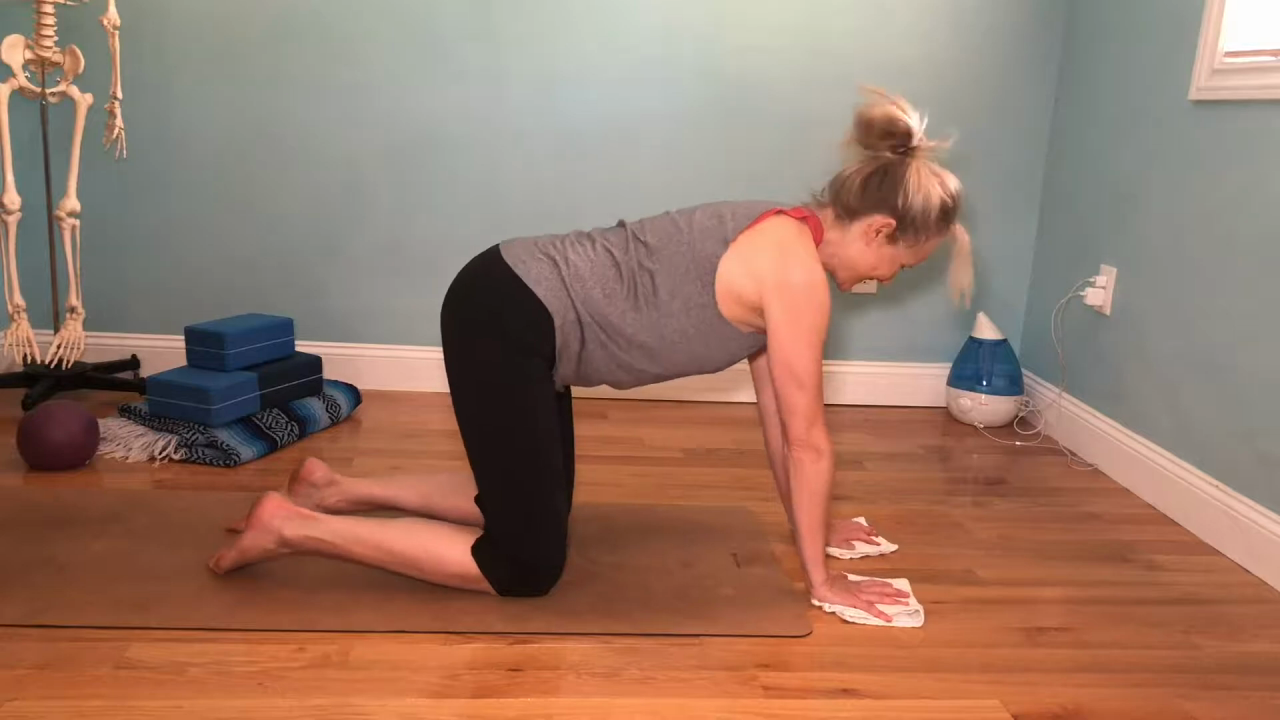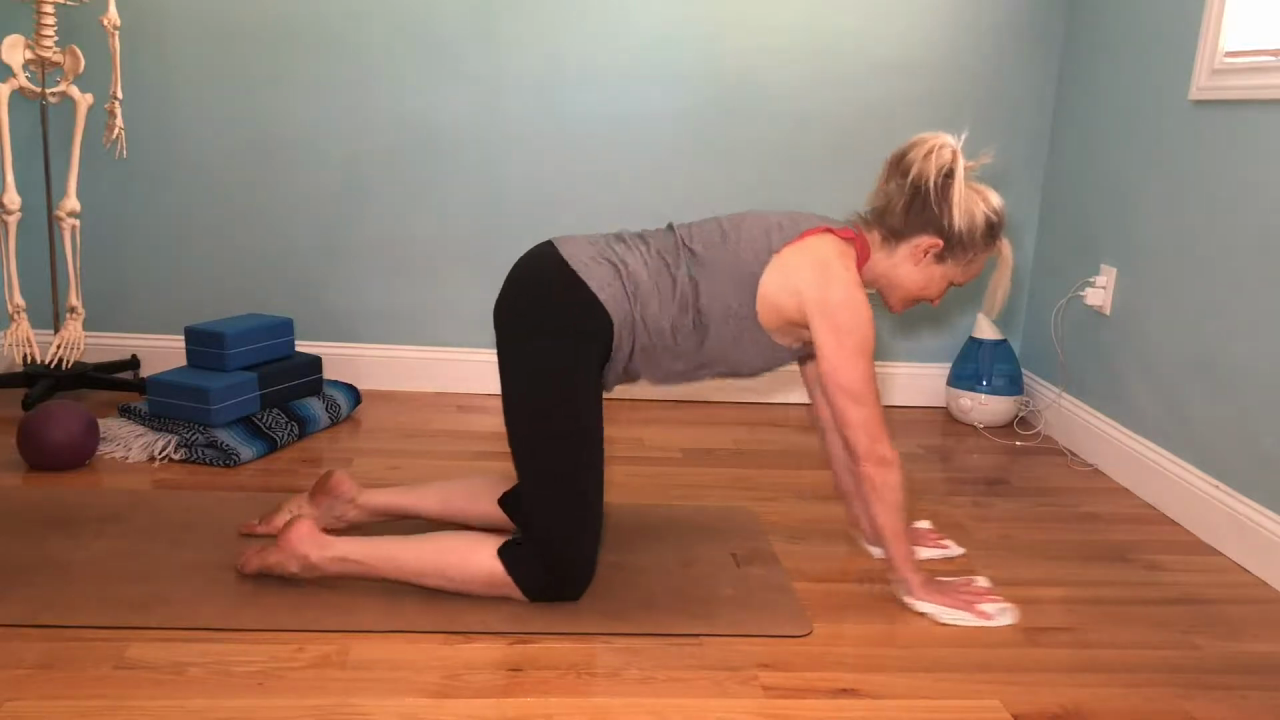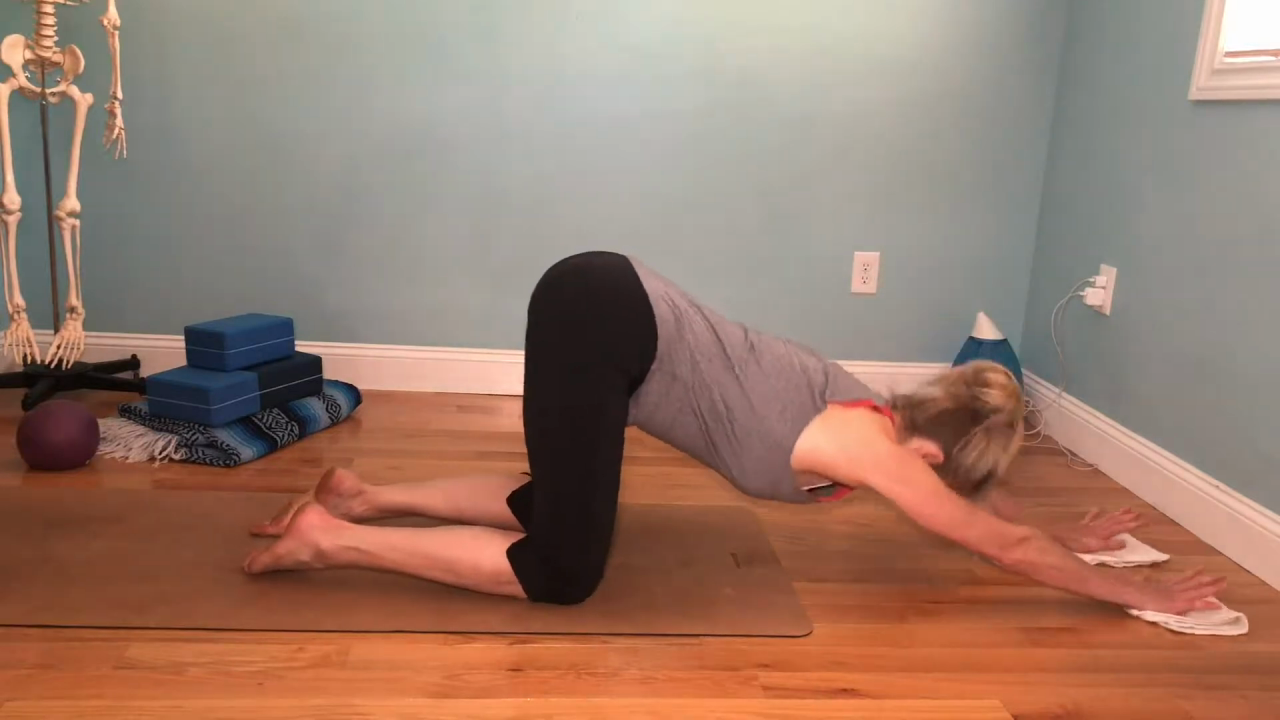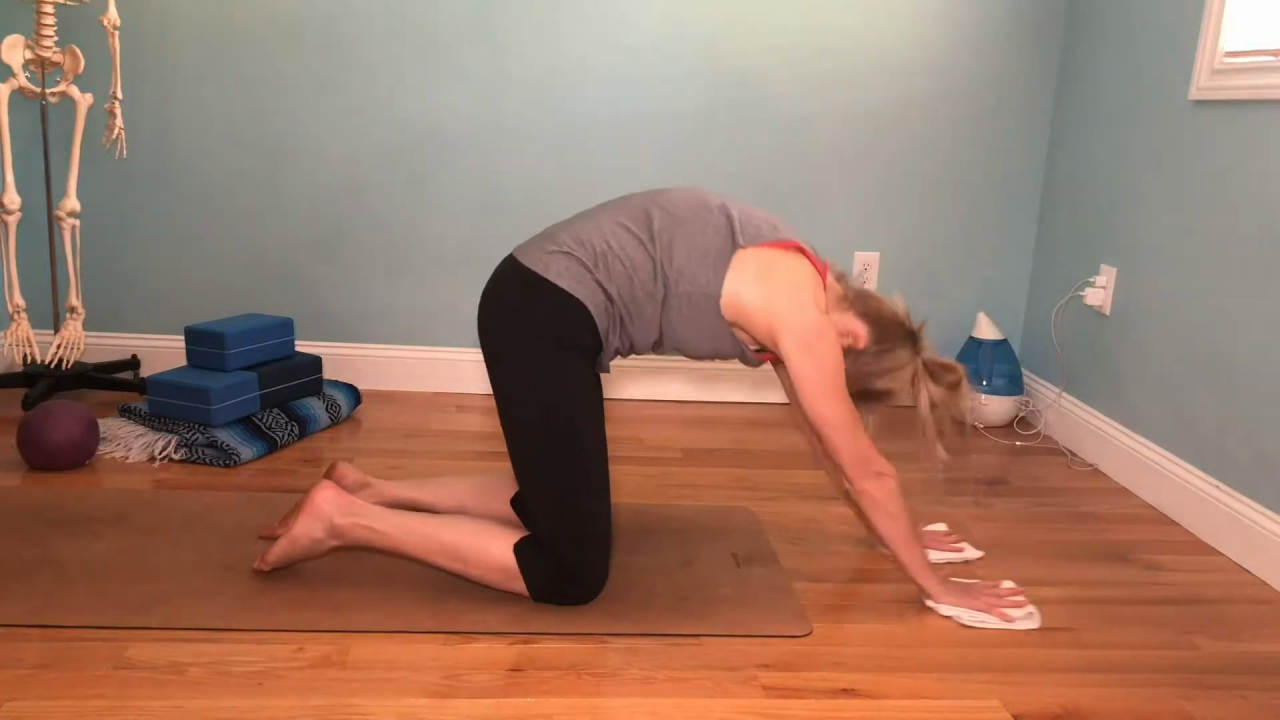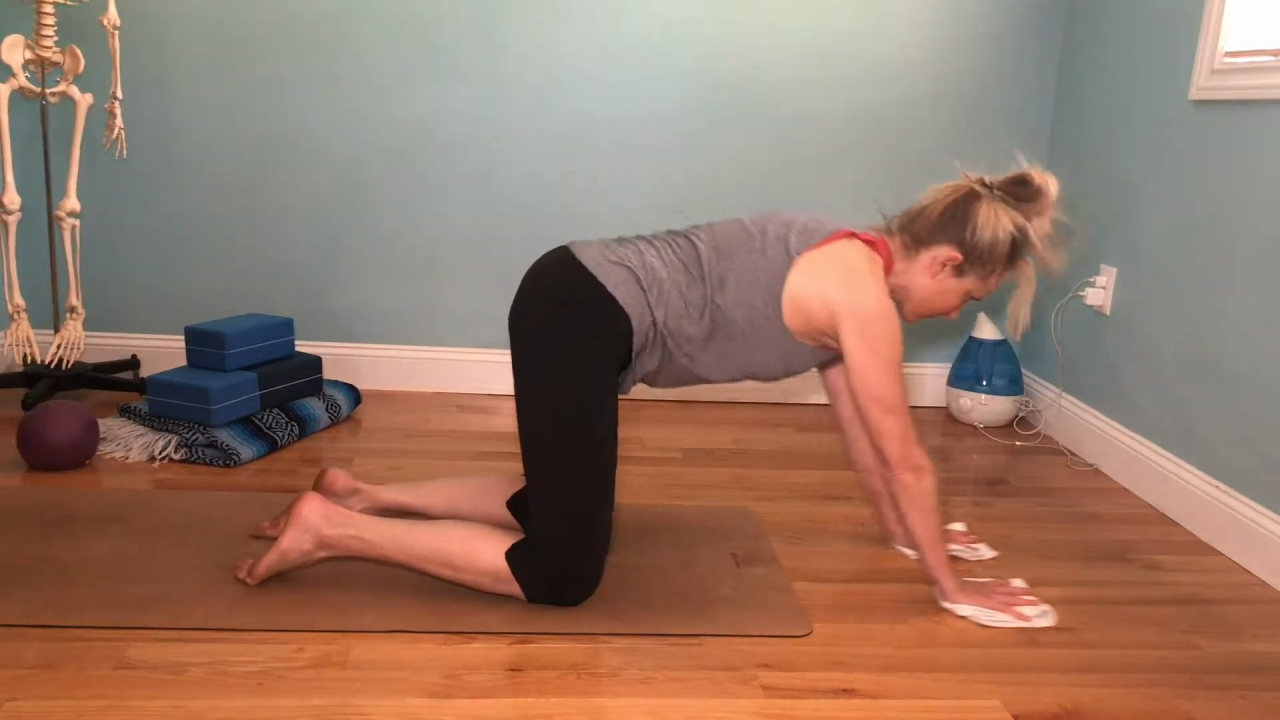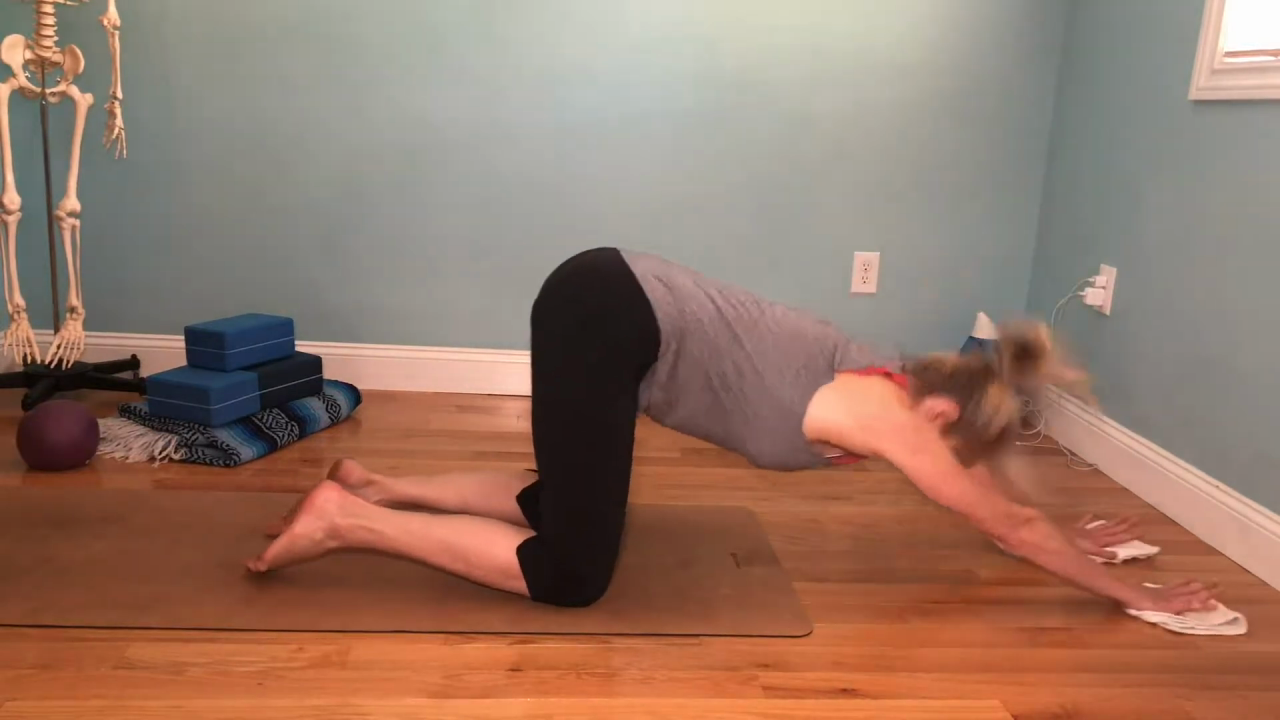
dt=0.7s
person 1, frame 1
left shoulder: (785, 243)
right shoulder: (797, 266)
left elbow: (777, 421)
right elbow: (806, 438)
left wrist: (809, 520)
right wrist: (820, 577)
left hip: (515, 302)
right hip: (506, 318)
left knee: (528, 504)
right knee: (528, 564)
left ankle: (336, 489)
right ankle: (296, 527)
person 1, frame 2
left shoulder: (829, 256)
right shoulder: (838, 285)
left elbow: (834, 425)
right elbow: (872, 448)
left wrist: (876, 524)
right wrist: (912, 575)
left hip: (557, 299)
right hip: (564, 319)
left knee: (550, 506)
right knee: (557, 569)
left ankle: (353, 498)
right ankle: (315, 548)
person 1, frame 3
left shoulder: (874, 411)
right shoulder: (869, 449)
left elbow: (996, 525)
right elbow: (1003, 542)
left wrist: (1071, 537)
right wrist: (1142, 595)
left hip: (595, 299)
right hip: (601, 323)
left knee: (557, 503)
right knee: (562, 569)
left ankle: (363, 495)
right ankle: (333, 538)
person 1, frame 4
left shoulder: (797, 287)
right shoulder: (802, 306)
left elbow: (832, 442)
right elbow: (866, 467)
left wrist: (894, 531)
right wrist: (934, 585)
left hip: (541, 301)
right hip: (544, 312)
left knee: (561, 504)
right knee: (573, 570)
left ankle: (372, 489)
right ankle: (346, 519)
person 1, frame 5
left shoulder: (847, 275)
right shoulder: (865, 295)
left elbow: (862, 429)
right elbow: (905, 459)
left wrist: (907, 531)
right wrist: (951, 586)
left hip: (573, 305)
right hip: (581, 320)
left knee: (558, 509)
right knee: (563, 574)
left ankle: (362, 496)
right ankle: (332, 529)
person 1, frame 6
left shoulder: (879, 387)
right shoulder: (885, 420)
left elbow: (1004, 520)
right elbow: (1008, 522)
left wrist: (1070, 542)
right wrist: (1132, 595)
left hip: (601, 298)
right hip: (605, 321)
left knee: (569, 505)
right knee: (573, 571)
left ankle: (378, 488)
right ankle: (350, 520)
